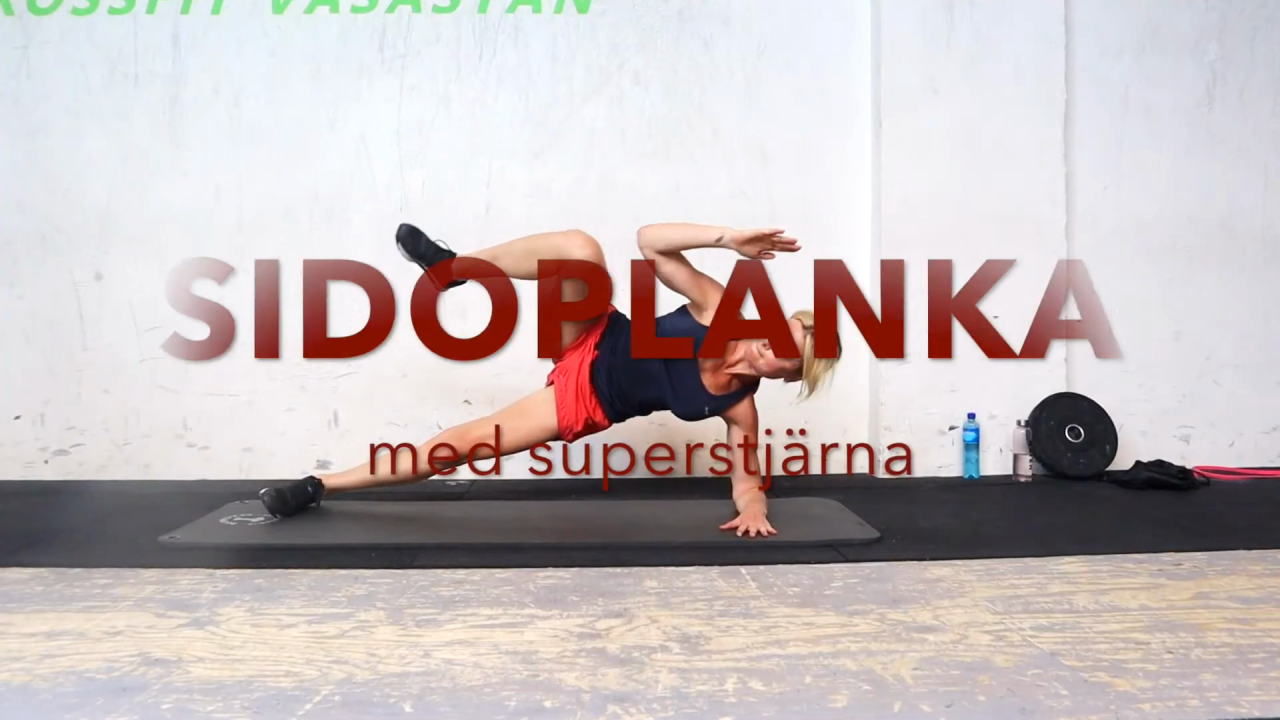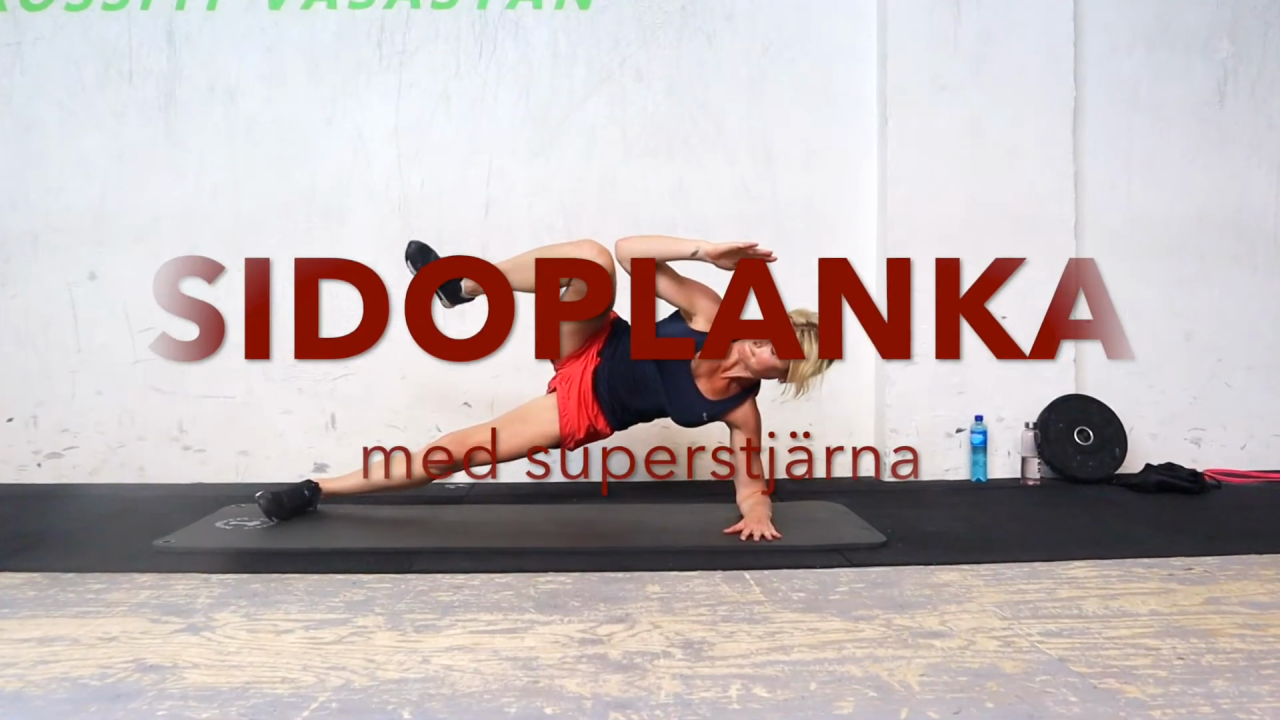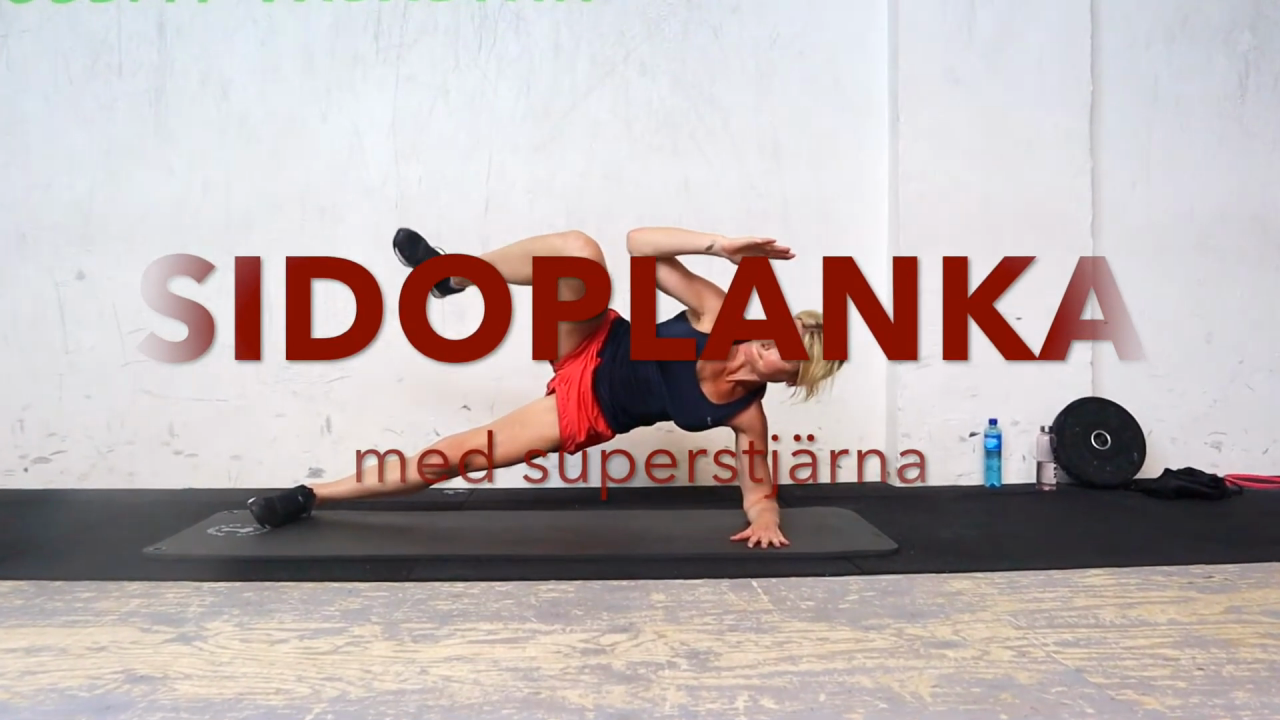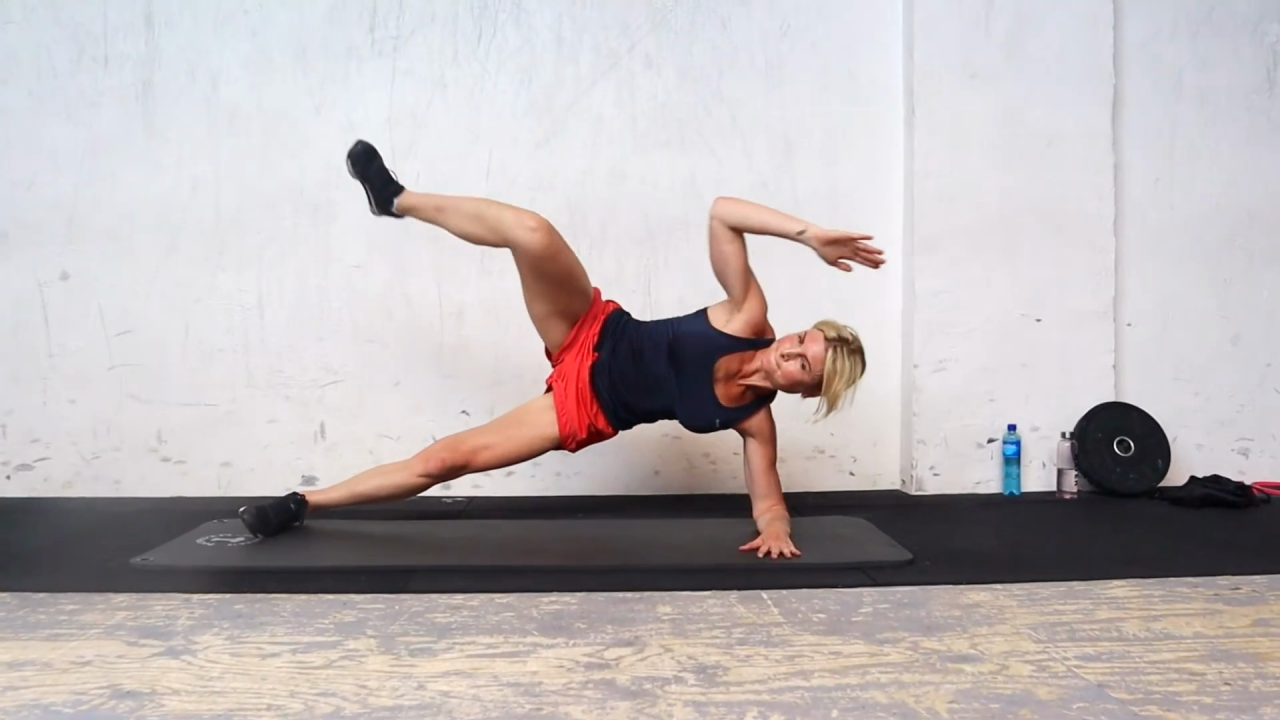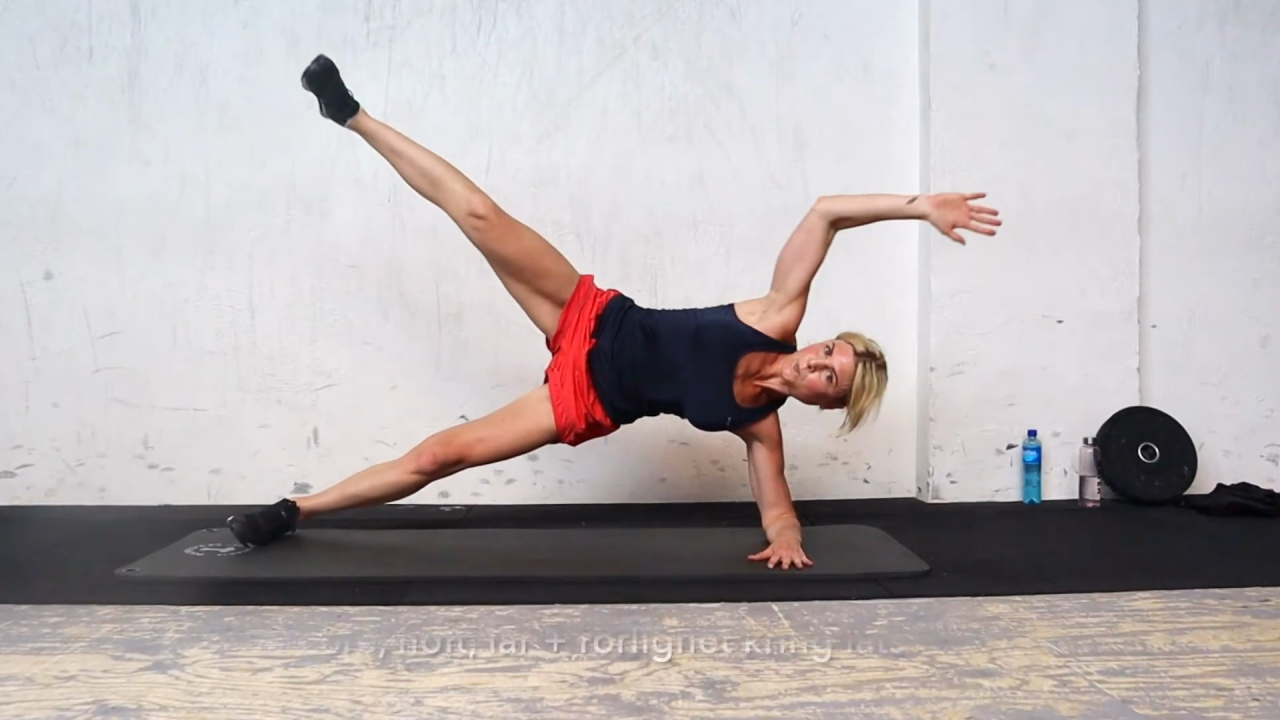
dt=1s
person 1, frame 1
left shoulder: (739, 408)
right shoulder: (720, 309)
left elbow: (746, 478)
right elbow: (649, 241)
left wrist: (753, 510)
right wrist: (728, 238)
left hip: (585, 405)
right hip: (590, 348)
left knee: (458, 445)
right knee: (581, 251)
left ankle: (318, 487)
right ankle: (450, 267)
person 1, frame 2
left shoulder: (741, 412)
right shoulder: (710, 312)
left elbow: (751, 483)
right elbow: (627, 250)
left wrist: (757, 515)
right wrist: (706, 251)
left hip: (588, 414)
right hip: (589, 360)
left knee: (458, 450)
right knee: (592, 259)
left ankle: (318, 490)
right ankle: (463, 285)
person 1, frame 3
left shoulder: (746, 416)
right shoulder: (719, 315)
left elbow: (759, 490)
right elbow: (639, 243)
left wrist: (765, 522)
right wrist: (721, 246)
left hip: (586, 418)
right hip: (591, 358)
left knee: (452, 455)
right knee: (580, 249)
left ankle: (310, 496)
right ankle: (454, 275)
person 1, frame 4
left shoulder: (753, 420)
right shoulder: (749, 319)
left elbow: (767, 499)
right elbow: (722, 213)
left wrist: (776, 533)
right wrist: (807, 232)
left hip: (589, 411)
right hip: (592, 341)
left knee: (445, 459)
right knee: (530, 234)
left ankle: (303, 502)
right ankle: (399, 198)
person 1, frame 5
left shoulder: (759, 424)
right shoulder: (779, 321)
left elbow: (777, 506)
right elbow: (824, 212)
left wrist: (785, 543)
right wrist: (916, 205)
left hip: (588, 402)
right hip: (592, 327)
left knee: (441, 455)
right knee: (474, 211)
left ankle: (294, 511)
right ankle: (351, 115)
